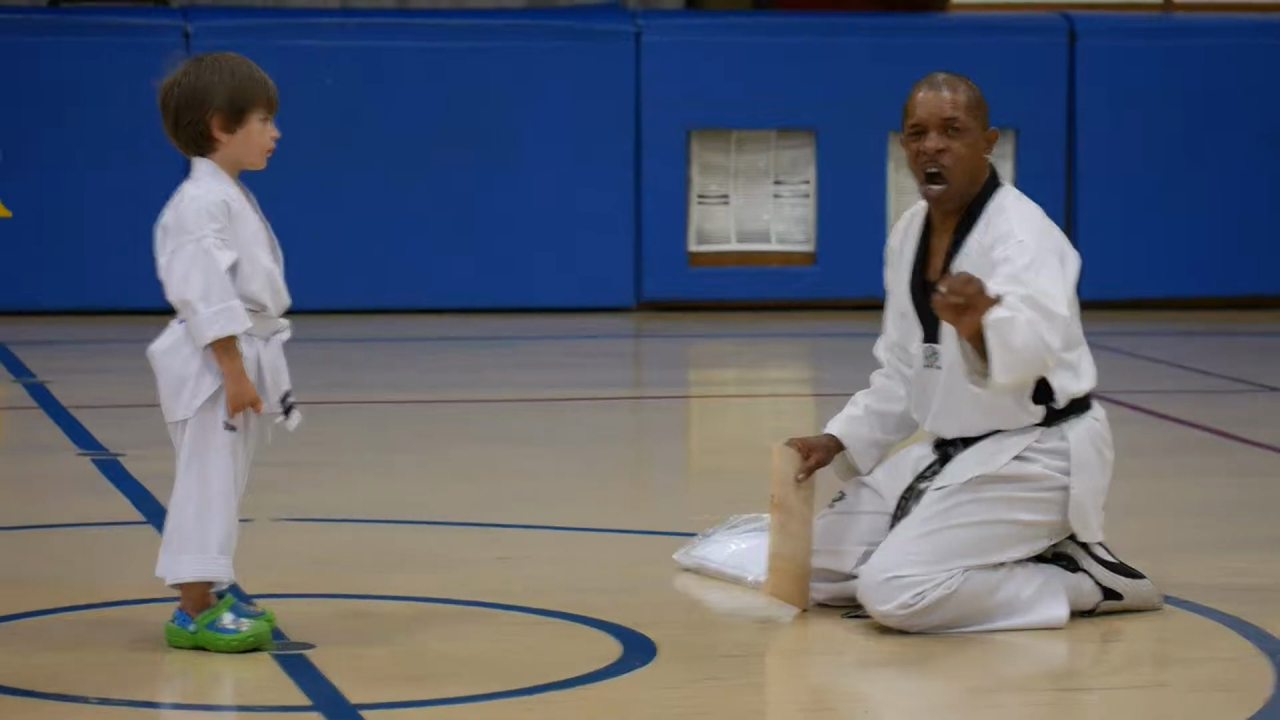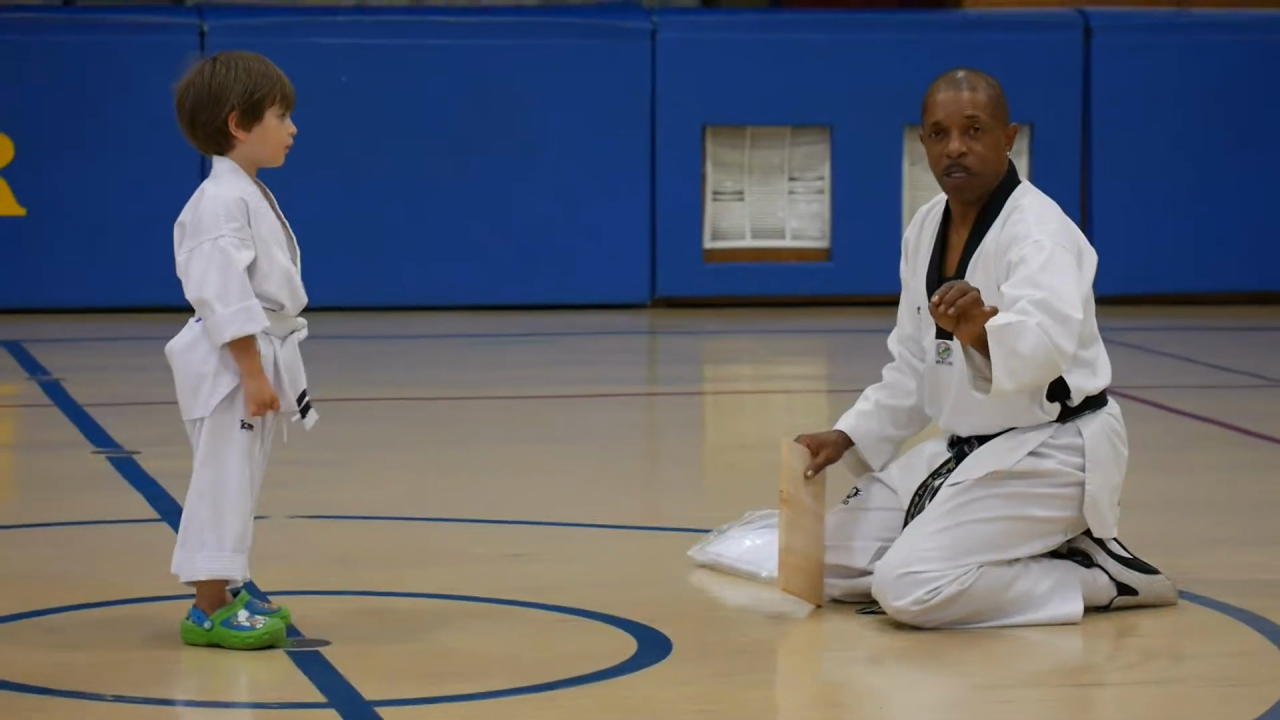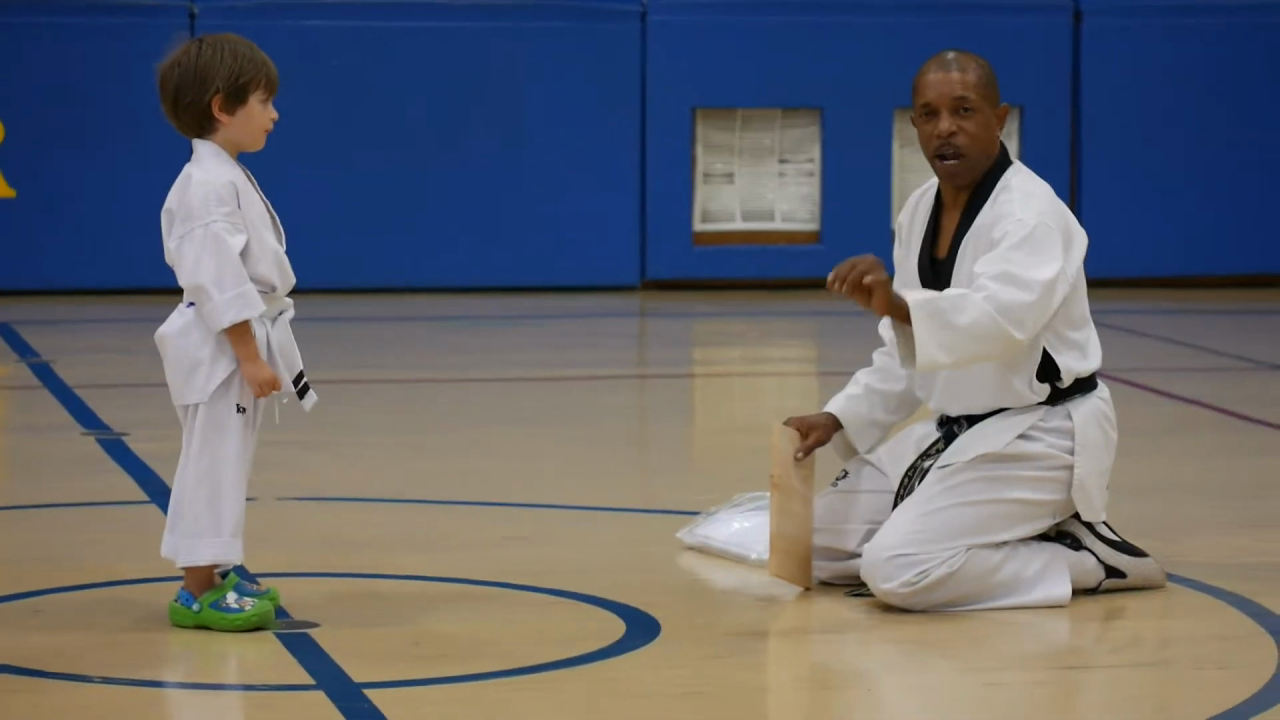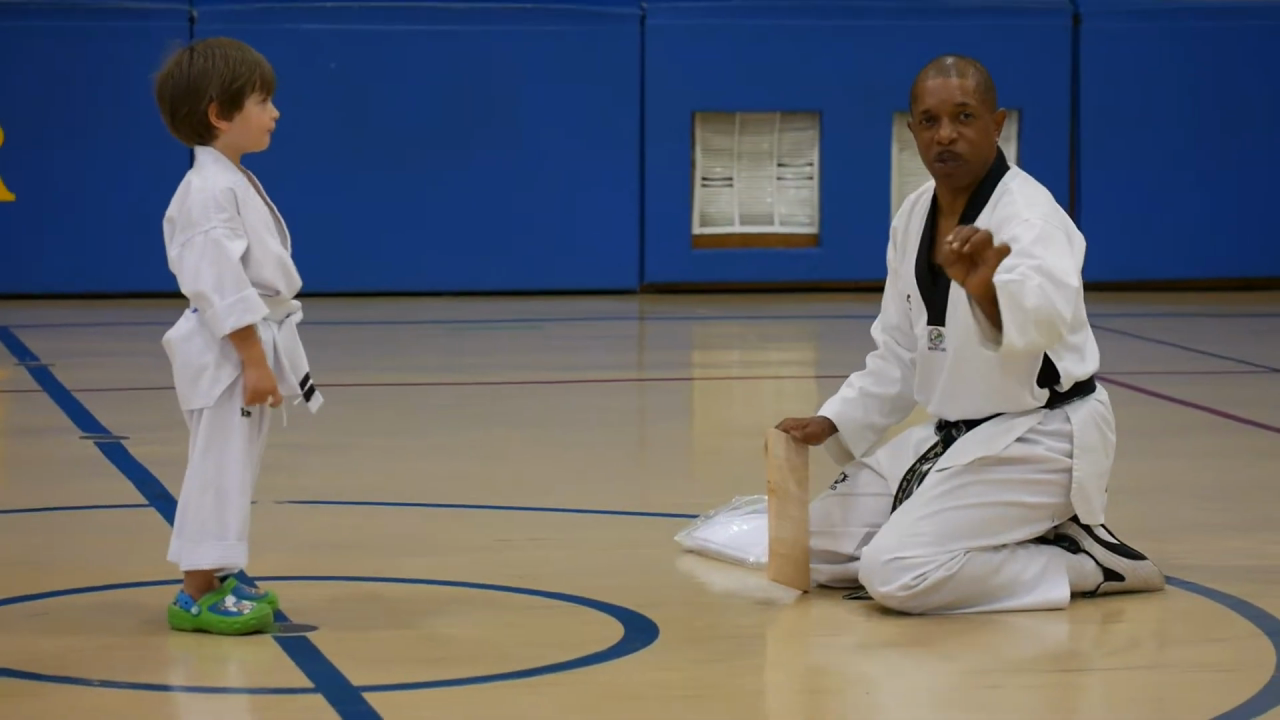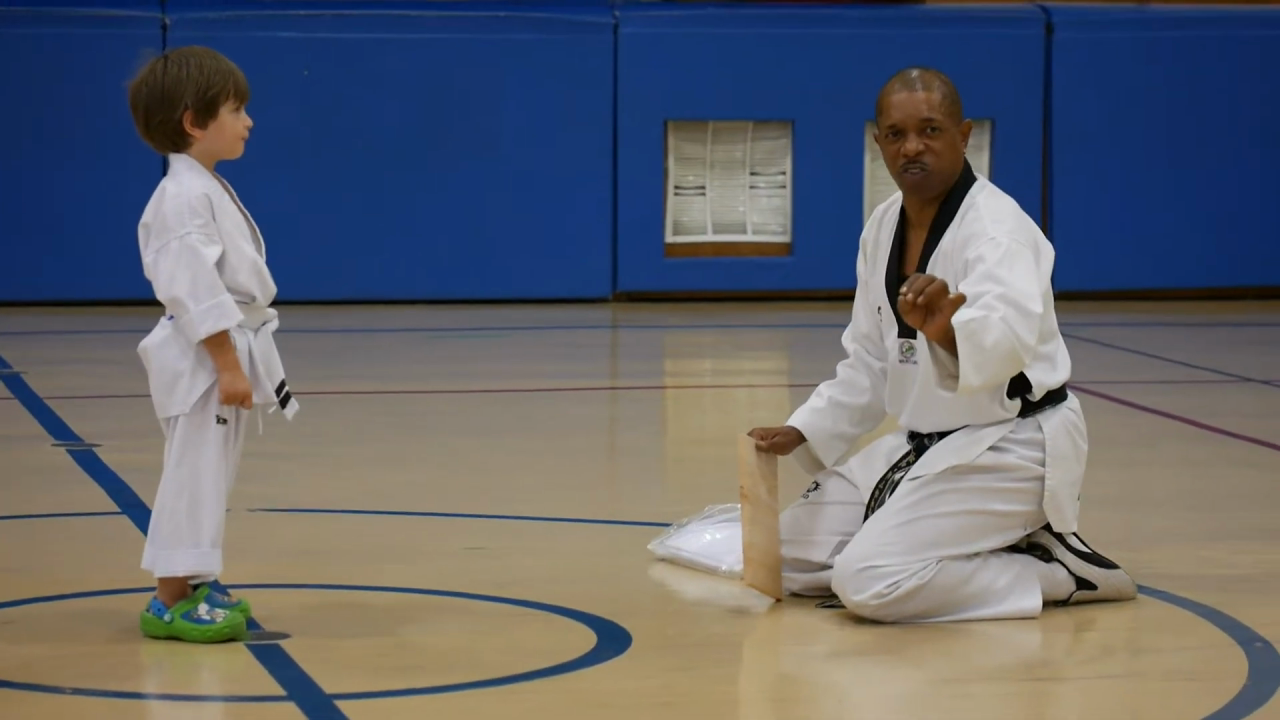
dt=0.7s
person 1, frame 1
left shoulder: (228, 197)
right shoulder: (204, 201)
right elbow: (206, 297)
right wrist: (235, 372)
left hip: (236, 362)
right hip: (214, 364)
left knee: (224, 481)
right knee: (207, 481)
left ankle: (211, 594)
right ankle: (195, 611)
person 1, frame 2
left shoulder: (248, 194)
right shoulder: (222, 199)
right elbow: (223, 296)
right wrist: (253, 373)
left hip: (255, 362)
right hip: (230, 364)
left knee: (238, 478)
right knee: (221, 479)
left ankle: (227, 590)
right ankle: (209, 609)
person 1, frame 3
left shoulder: (227, 178)
right shoulder: (209, 184)
right elbow: (218, 281)
left wrist: (256, 353)
right wrist: (250, 356)
left hip: (241, 346)
right hip: (221, 346)
left knee: (227, 463)
right knee: (213, 463)
left ankle: (216, 574)
right ankle: (198, 592)
person 1, frame 4
left shoulder: (236, 182)
right shoulder: (210, 191)
right elbow: (220, 288)
right wrist: (253, 361)
left hip: (250, 348)
right hip: (227, 352)
left knee: (234, 466)
right knee: (218, 467)
left ankle: (219, 576)
right ankle: (196, 594)
person 1, frame 5
left shoulder: (209, 190)
right shoulder: (184, 197)
right elbow: (195, 292)
right wrist: (228, 364)
left hip: (226, 356)
right hip: (204, 358)
left knee: (212, 473)
right knee: (194, 474)
left ankle: (194, 584)
right ankle: (170, 600)
person 2, frame 1
left shoulder: (1021, 232)
right shoulder: (909, 231)
left elbow: (1034, 343)
right elbow: (901, 370)
left wrist: (978, 325)
right wrist: (838, 440)
left hip: (1032, 455)
right hip: (949, 452)
left knee: (892, 593)
right knee: (819, 569)
left ankle: (1081, 579)
right ankle: (1017, 560)
person 2, frame 2
left shoulder: (1038, 231)
right shoulder: (926, 226)
left elbow: (1043, 344)
right elbow: (912, 365)
left wrist: (979, 330)
right wrist: (849, 436)
left hip: (1049, 452)
right hip: (964, 448)
left knee: (907, 589)
right knee: (833, 562)
left ankle: (1095, 574)
right ankle: (1044, 555)
person 2, frame 3
left shoulder: (1030, 212)
right shoulder: (920, 208)
left elbow: (1000, 320)
right elbow: (906, 350)
left wrist: (896, 305)
right wrist: (839, 419)
left hip: (1040, 436)
right hip: (957, 430)
left knee: (896, 571)
right knee: (825, 544)
left ankle: (1087, 558)
right ankle: (1033, 539)
person 2, frame 4
left shoulder: (1028, 214)
right shoulder: (914, 216)
left elbow: (1046, 313)
right elbow: (899, 352)
left wrist: (983, 289)
right wrist: (832, 422)
left hip: (1038, 438)
right hip: (952, 433)
left knee: (895, 575)
right knee: (820, 550)
left ankle: (1086, 562)
right ankle: (1025, 543)
person 2, frame 5
left shoulder: (997, 228)
right shoulder: (883, 226)
left elbow: (1008, 339)
right elbow: (869, 363)
left wrist: (946, 330)
right wrist: (800, 432)
left hip: (1010, 447)
right hip: (925, 441)
left knee: (869, 583)
right knee: (793, 557)
left ankle: (1056, 569)
right ankle: (996, 548)
